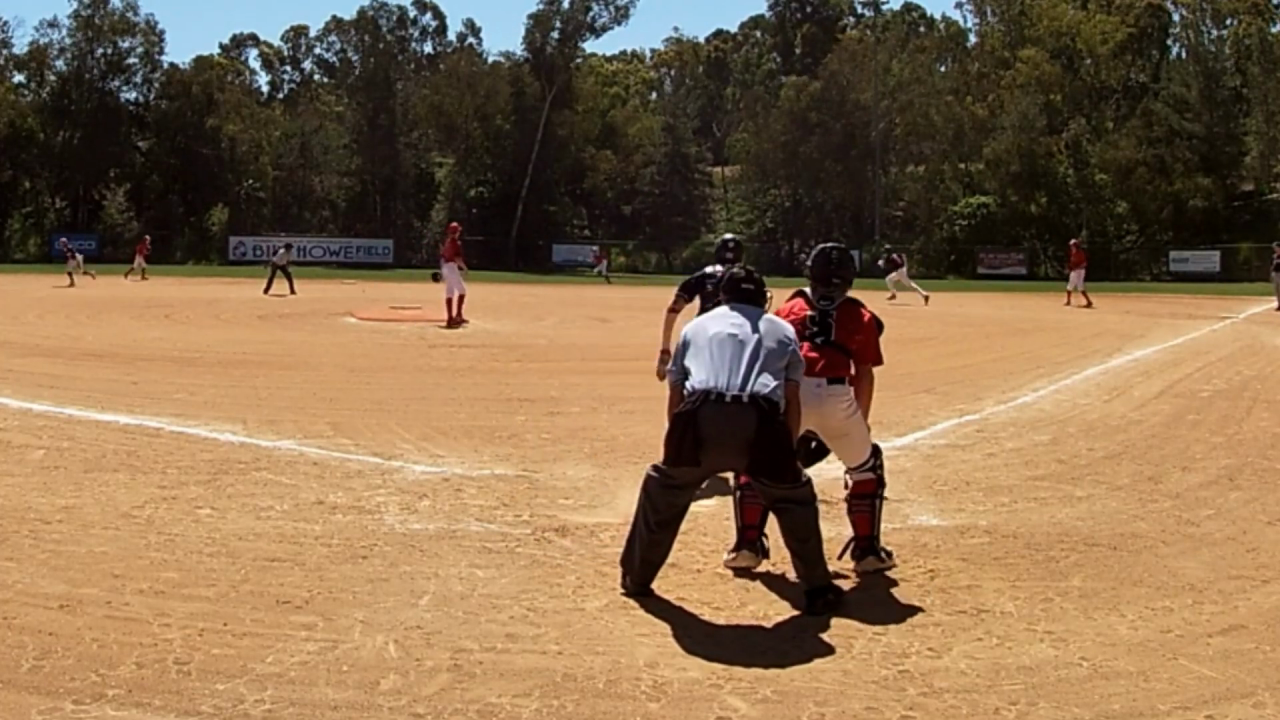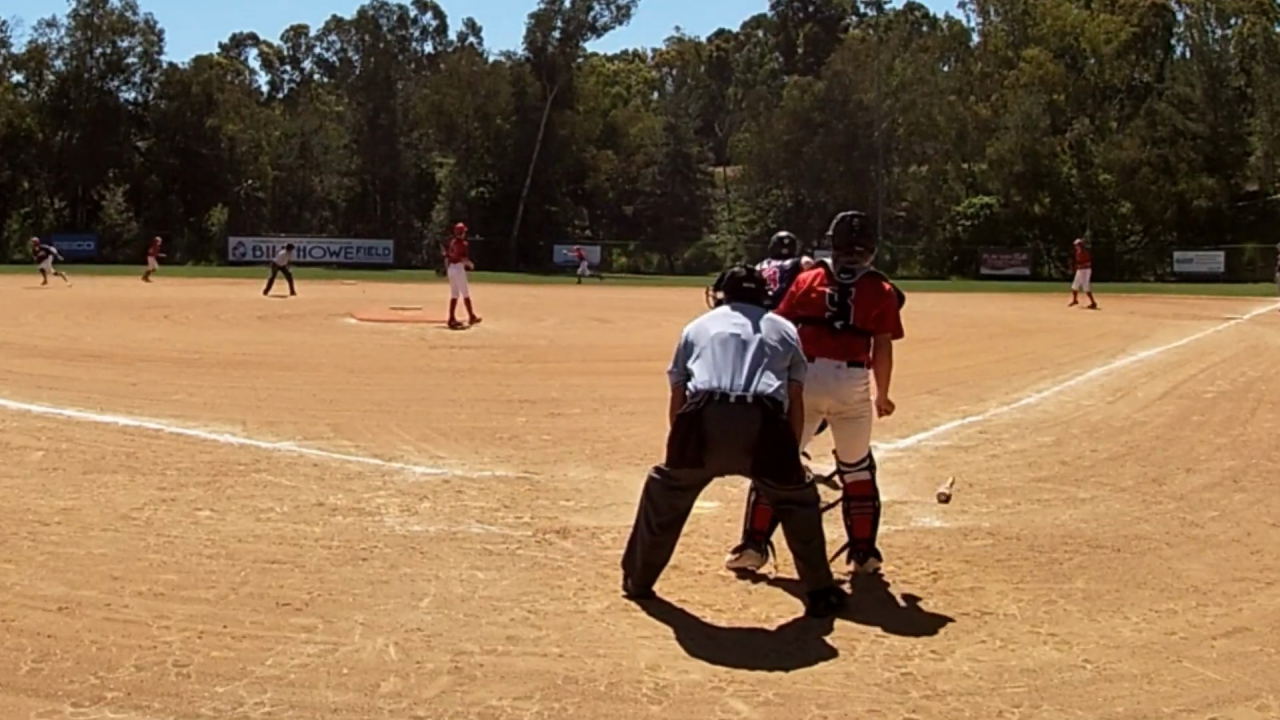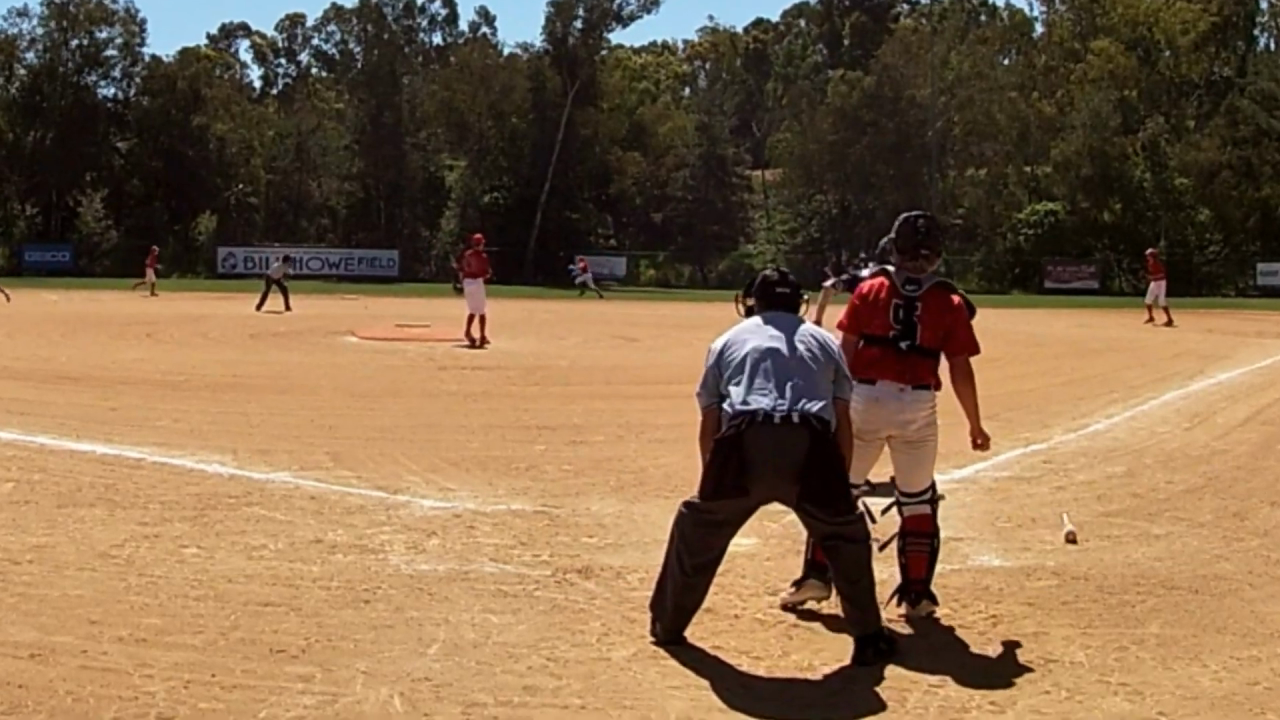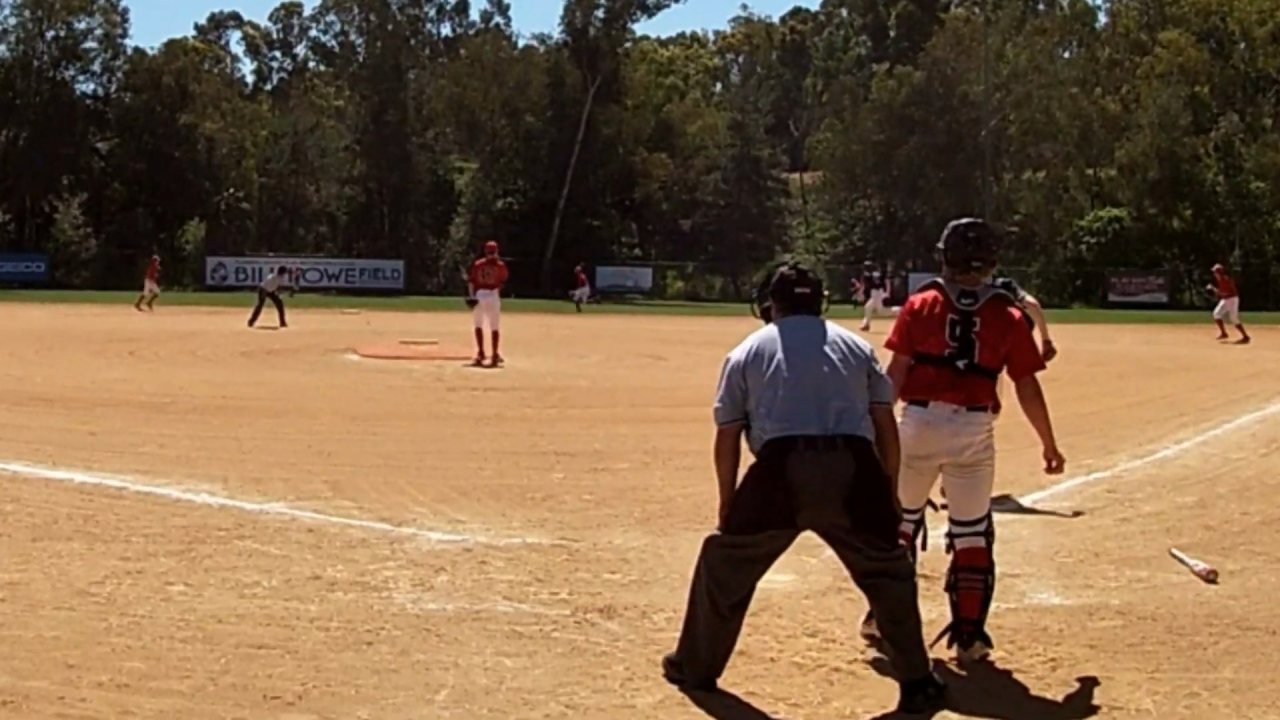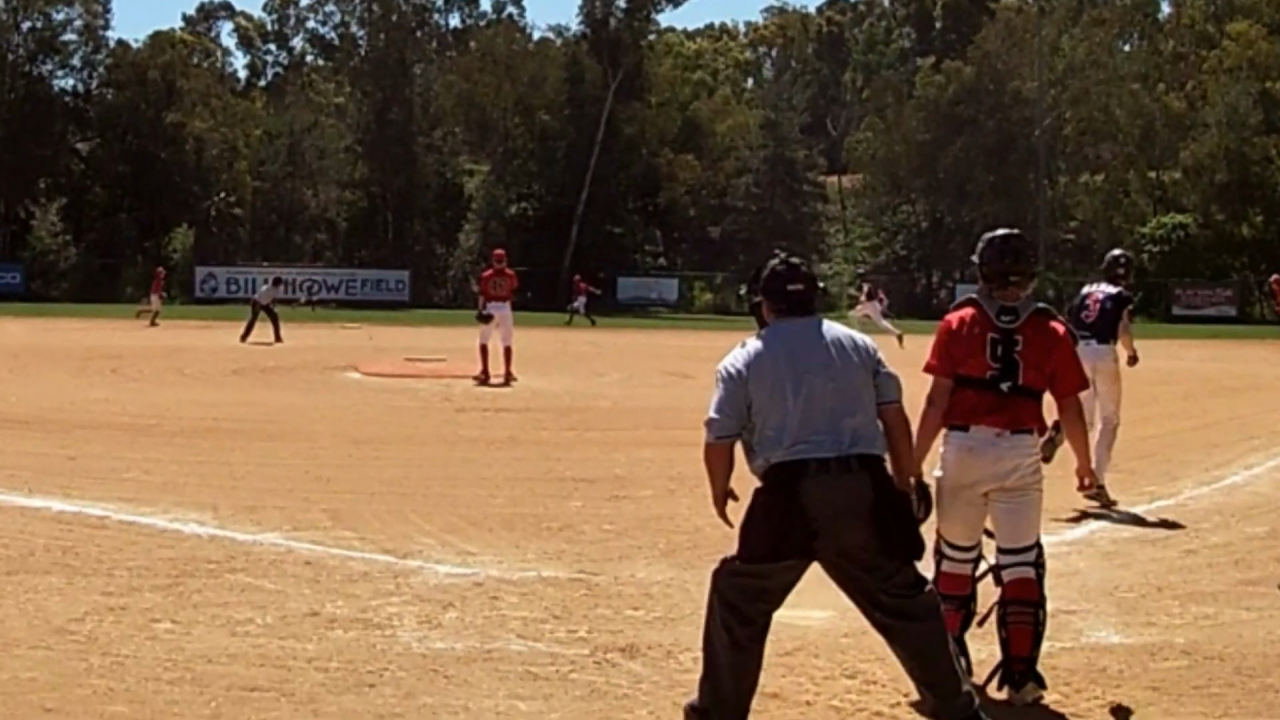
dt=0.2s
person 1, frame 1
left shoulder: (788, 308)
right shoulder: (861, 316)
right elbow: (864, 375)
right wrist: (861, 422)
right hip: (834, 397)
right knee: (866, 466)
left ankle: (748, 545)
right ankle: (867, 551)
person 1, frame 2
left shoulder: (806, 279)
right shoulder: (881, 289)
right elbow: (882, 348)
right wrist: (882, 395)
left hip: (805, 376)
right hip: (852, 381)
right knee: (857, 468)
left ankle: (753, 545)
right ankle: (863, 552)
person 1, frame 3
left shoulder: (870, 289)
right shoulder: (950, 302)
left elbow: (845, 351)
right elbow: (960, 369)
right wrist: (974, 424)
left hip: (866, 399)
right hip: (916, 406)
right knee: (917, 500)
left ankle: (816, 575)
right ankle: (916, 594)
person 1, frame 4
left shoulder: (921, 304)
right shoulder: (1008, 316)
left elbow: (897, 372)
right elbow: (1027, 387)
right wrist: (1048, 443)
left hip: (919, 422)
right hip: (973, 429)
left knee: (901, 518)
right knee: (971, 532)
right ankle: (969, 634)
person 1, frame 5
left shoulder: (958, 323)
right shoulder: (1052, 331)
left elbow: (938, 398)
right elbow: (1069, 407)
left wrist: (914, 461)
right wrist: (1083, 463)
left hip: (963, 448)
right hip: (1020, 454)
left knee: (956, 555)
right knee: (1021, 563)
right ankle: (1021, 673)
person 2, frame 1
left shoulder: (696, 326)
right shoulder: (783, 330)
left elbow: (675, 395)
right elbow: (791, 400)
left wrist: (679, 447)
right wrist: (786, 453)
left hip: (700, 419)
right hip: (760, 423)
left knee: (662, 490)
right knee: (794, 498)
left ankle: (636, 578)
right ankle: (818, 590)
person 2, frame 2
left shoulder: (697, 326)
right shoulder: (784, 329)
left elbow: (677, 396)
right elbow: (795, 401)
left wrist: (680, 448)
right wrist: (789, 454)
left hip: (704, 419)
right hip: (763, 422)
left knee: (665, 491)
right knee: (798, 499)
left ankle: (638, 580)
right ankle: (820, 592)
person 2, frame 3
left shoulder: (728, 340)
right shoulder: (824, 340)
left elbow: (710, 420)
right elbow: (842, 418)
left wrist: (713, 476)
right wrist: (839, 479)
left hip: (745, 444)
right hip: (810, 446)
left knee: (698, 526)
right knee: (846, 534)
left ankle: (667, 625)
right ankle: (869, 637)
person 2, frame 4
left shoulder: (747, 350)
right shoulder: (855, 344)
left elbow: (727, 435)
right elbow: (884, 424)
left wrist: (728, 500)
right wrist: (886, 489)
left hip: (782, 471)
right hip: (852, 470)
left knee: (726, 560)
right knee: (889, 569)
left ankle: (695, 668)
right ankle: (916, 682)
person 2, frame 5
left shoulder: (744, 359)
right shoulder: (858, 344)
left elbow: (718, 445)
right elbow: (895, 422)
left wrist: (719, 490)
right wrist: (904, 488)
left hip: (790, 494)
right hip: (864, 488)
left knee: (738, 594)
right knee: (907, 603)
